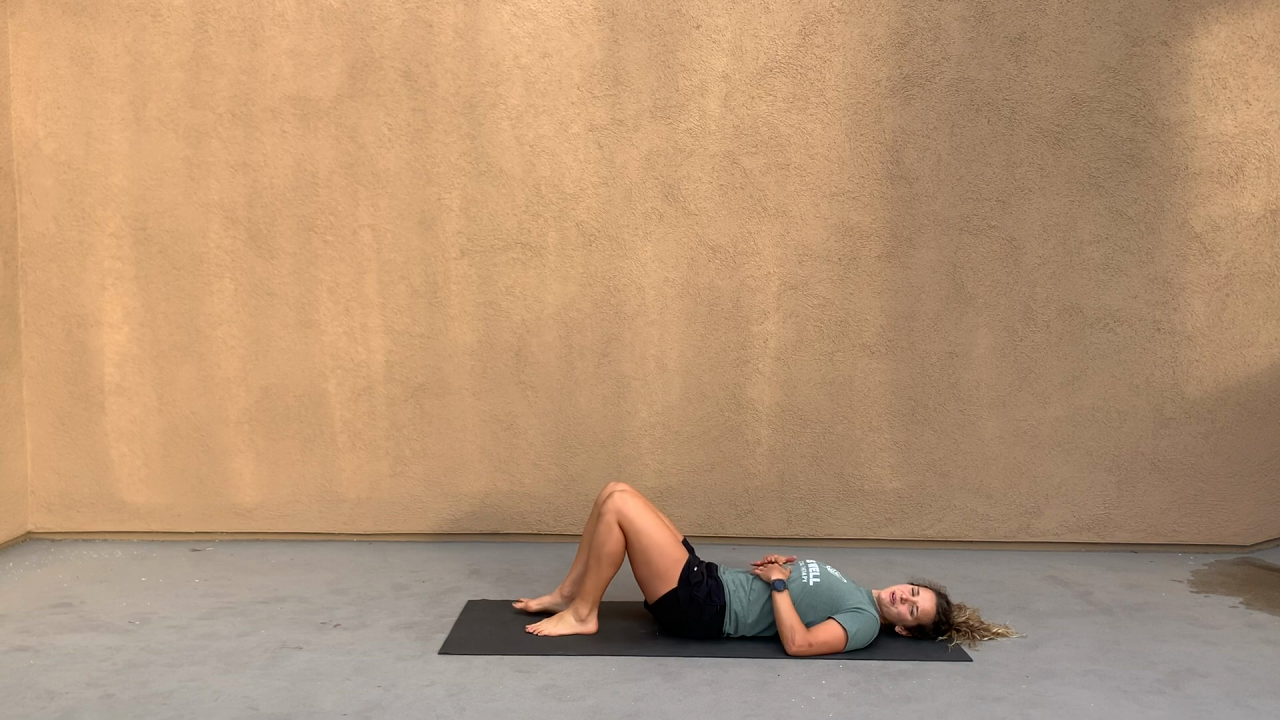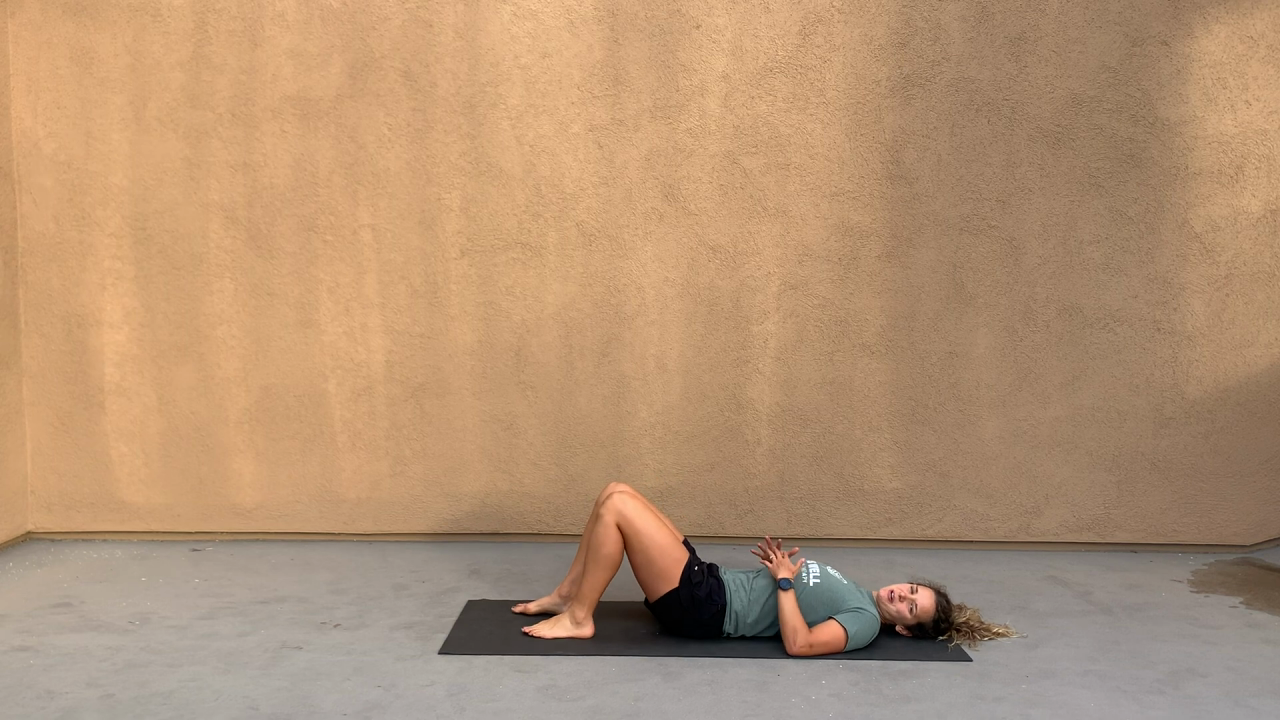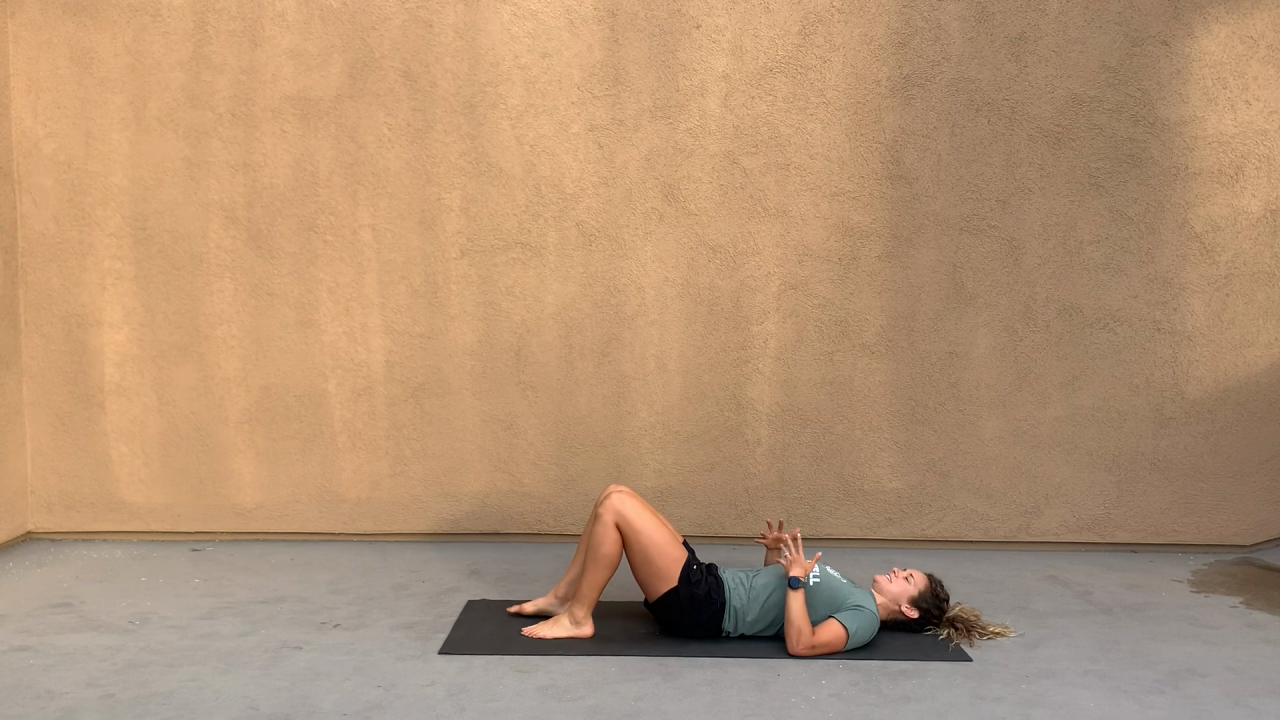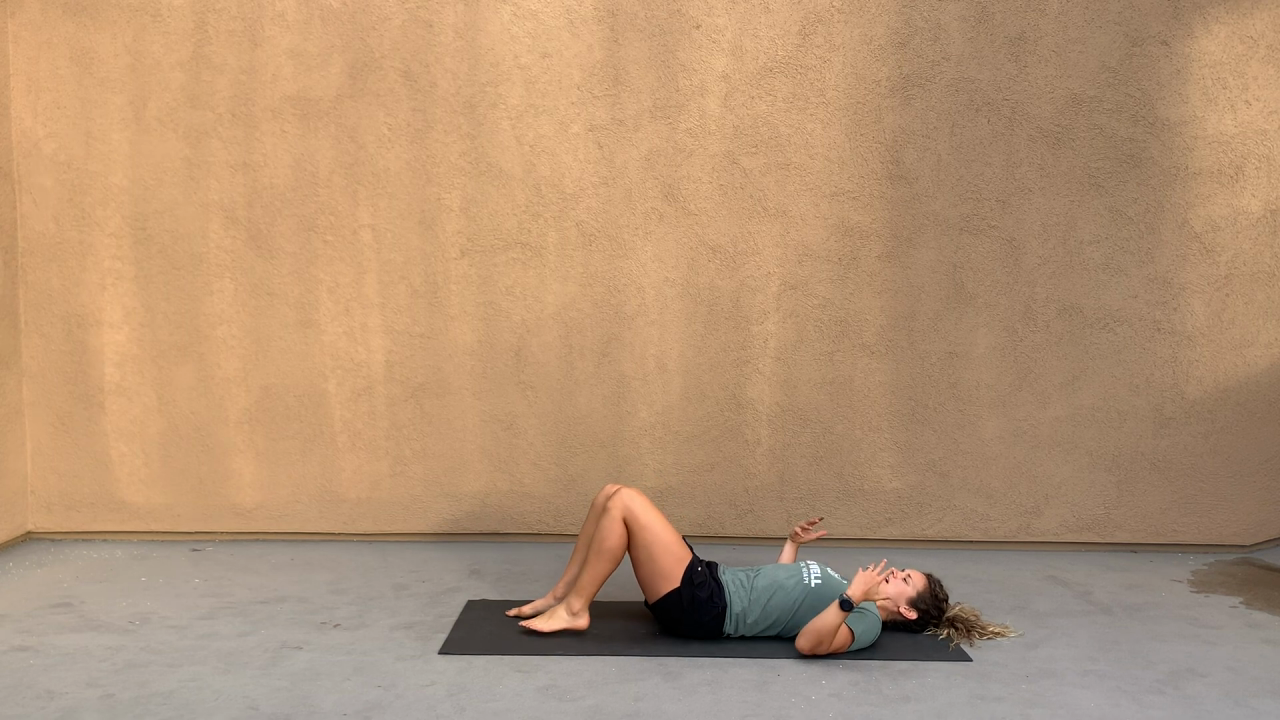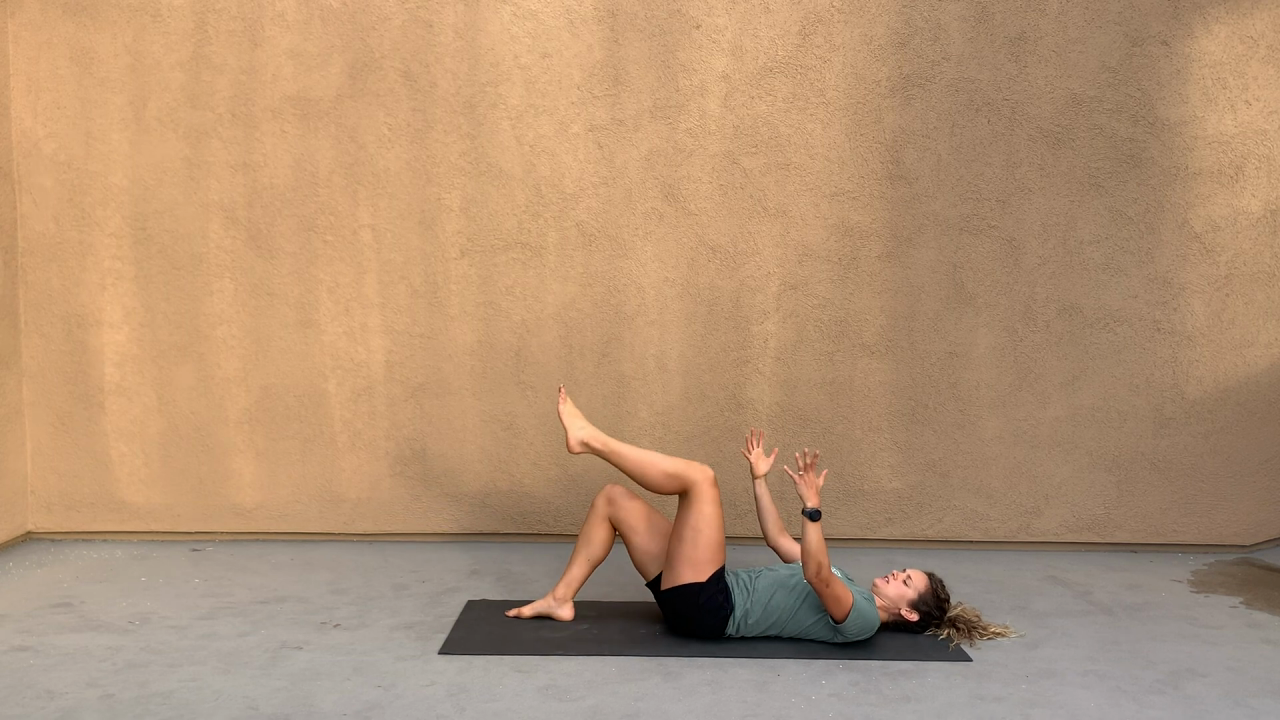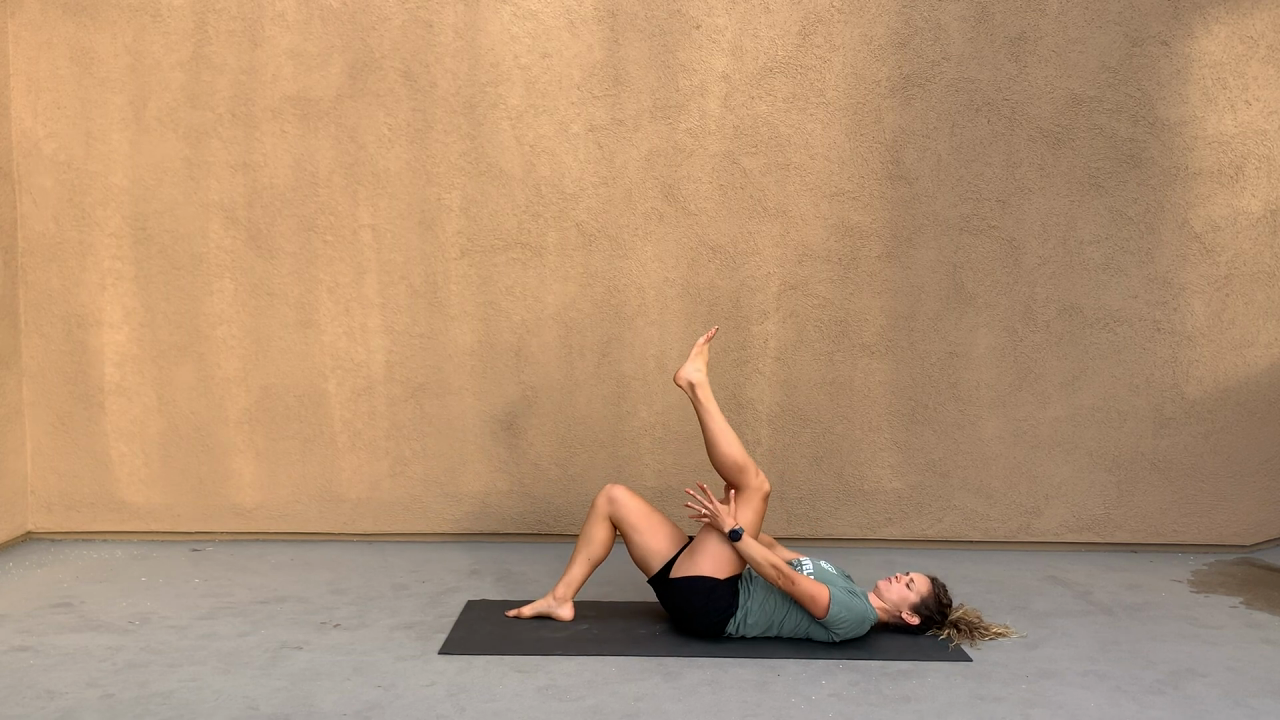
dt=0.7s
person 1, frame 1
left shoulder: (866, 622)
right shoulder: (855, 595)
left elbow: (799, 644)
left wrist: (777, 583)
right wrist: (777, 566)
left hip: (700, 609)
right hip: (707, 581)
left knee: (619, 505)
right knee: (616, 492)
left ankle: (583, 615)
right ankle: (568, 594)
person 1, frame 2
left shoulder: (866, 623)
right shoulder: (855, 594)
left elbow: (799, 643)
left wrist: (784, 581)
right wrist: (775, 560)
left hip: (700, 609)
right hip: (708, 582)
left knee: (618, 507)
right knee: (616, 492)
left ankle: (579, 619)
right ankle: (566, 595)
person 1, frame 3
left shoulder: (866, 618)
right shoulder: (854, 593)
left elbow: (800, 644)
left wrist: (795, 579)
right wrist: (780, 554)
left hip: (700, 608)
right hip: (708, 583)
left knee: (615, 508)
right knee: (614, 494)
left ankle: (578, 618)
right ankle: (562, 597)
person 1, frame 4
left shoulder: (864, 624)
right shoulder: (853, 600)
left elbow: (808, 642)
left wrist: (849, 600)
right wrist: (794, 541)
left hip: (700, 608)
right hip: (708, 583)
left knee: (626, 502)
right knee: (612, 494)
left ankle: (574, 610)
right ankle: (561, 597)
person 1, frame 5
left shoulder: (860, 619)
right shoulder: (843, 589)
left elbow: (816, 573)
right elbow: (778, 539)
left wrist: (813, 507)
right wrist: (760, 478)
left hip: (705, 607)
right hip: (698, 596)
left knee: (700, 477)
right knee: (612, 499)
left ankle: (590, 438)
right ankle: (560, 600)
person 1, frame 6
left shoulder: (854, 617)
right shoulder: (844, 586)
left elbow: (784, 577)
right elbow: (770, 549)
left wrist: (732, 530)
right wrist: (726, 521)
left hip: (707, 603)
right hip: (695, 589)
left knee: (754, 484)
right knee: (612, 497)
right ankle: (560, 599)
